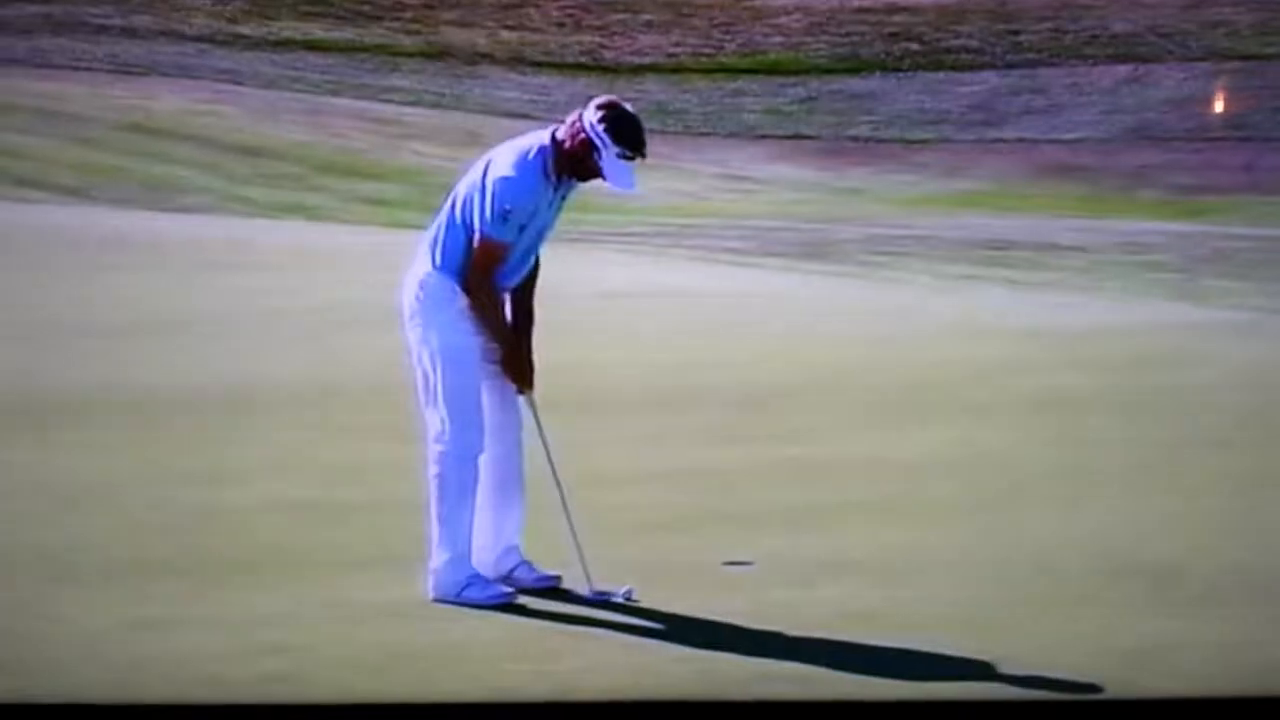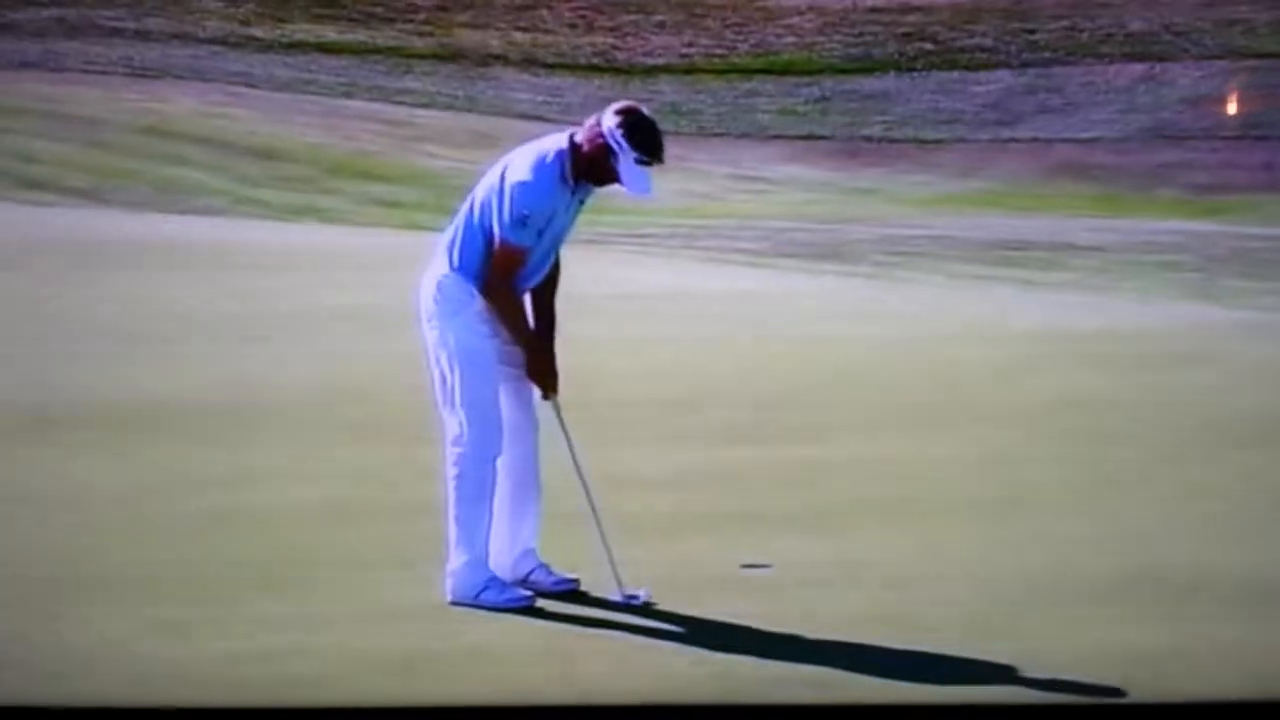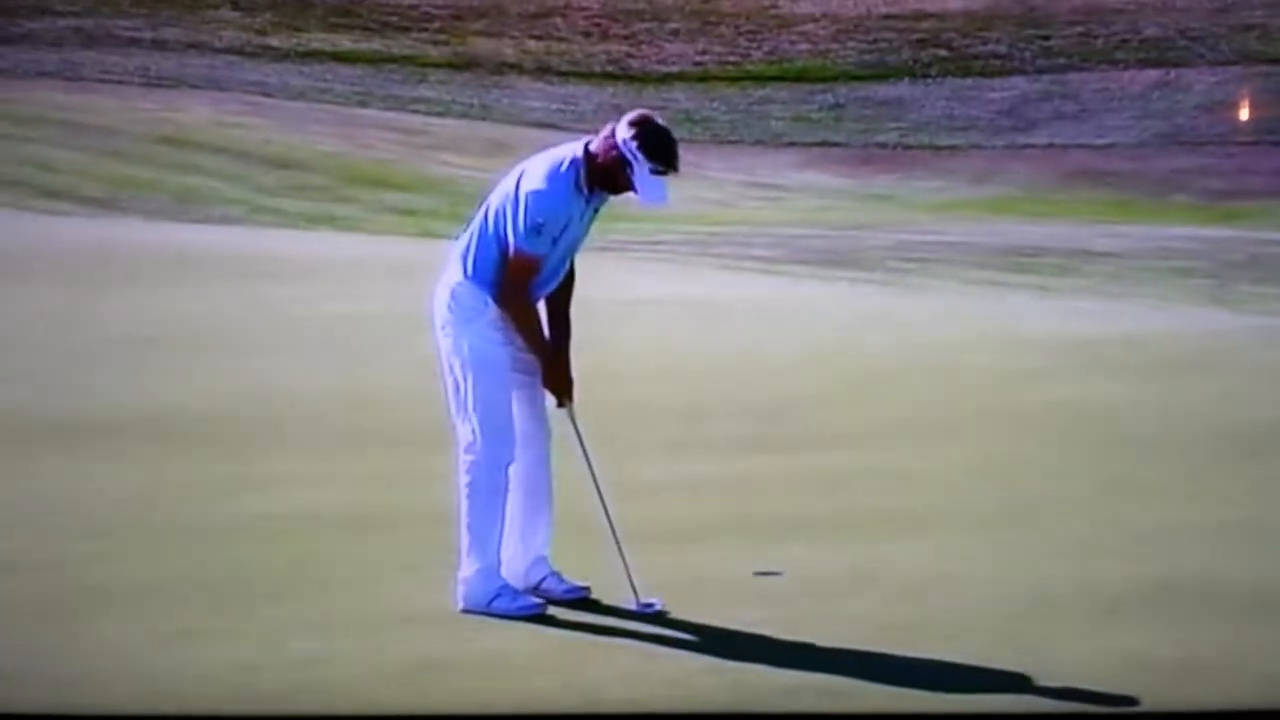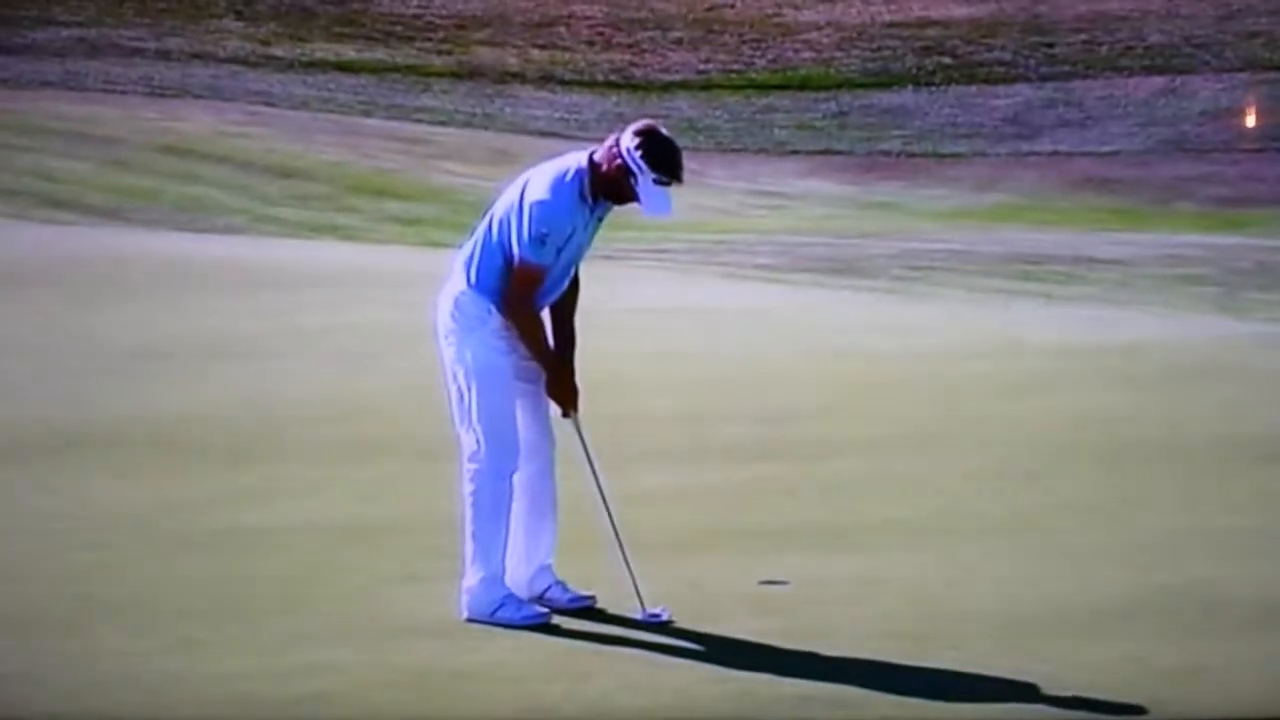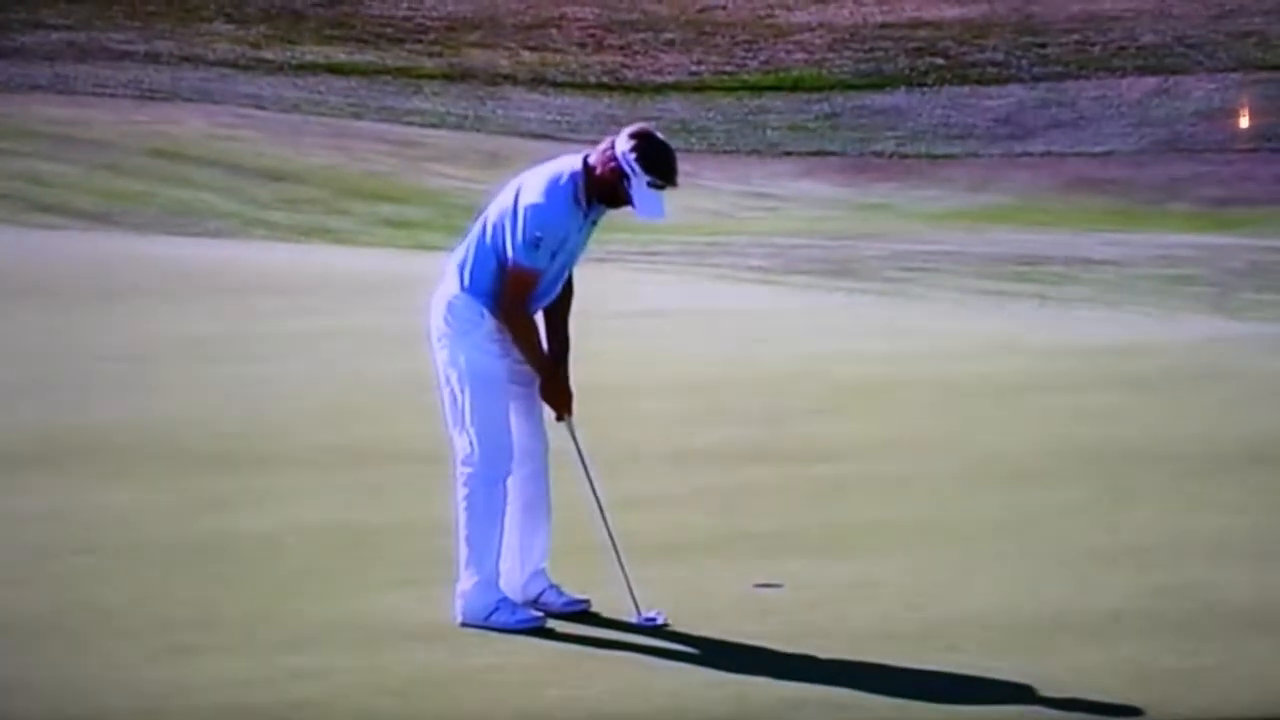
dt=0.3s
person 1, frame 1
left shoulder: (561, 171)
right shoulder: (516, 177)
right elbow: (478, 277)
left wrist: (523, 339)
right wrist: (510, 349)
left hip: (477, 298)
right hip: (444, 295)
left knee: (503, 432)
right knee: (460, 437)
left ankle: (498, 557)
right ankle: (451, 573)
person 1, frame 2
left shoulder: (578, 175)
right shoulder: (534, 181)
right elbow: (499, 281)
left wrist: (546, 343)
right wrist: (534, 352)
left hip: (494, 300)
right hip: (461, 297)
left knee: (520, 436)
right knee: (478, 439)
left ankle: (515, 561)
right ankle: (469, 575)
person 1, frame 3
left shoulder: (593, 182)
right shoulder: (548, 189)
right elbow: (514, 290)
left wrist: (562, 351)
right wrist: (550, 360)
left hip: (508, 308)
right hip: (475, 304)
left knee: (531, 442)
right knee: (491, 447)
left ankle: (527, 568)
right ankle: (480, 583)
person 1, frame 4
left shoulder: (597, 192)
right shoulder: (553, 199)
left elbow: (566, 275)
right elbow: (519, 299)
left wrist: (566, 360)
right wrist: (554, 370)
left hip: (510, 317)
right hip: (477, 314)
left knee: (535, 452)
right knee: (494, 456)
left ankle: (531, 578)
right ankle: (484, 592)
person 1, frame 5
left shoulder: (590, 194)
right shoulder: (547, 202)
left elbow: (560, 278)
right elbow: (513, 302)
left wrist: (560, 363)
right wrist: (549, 374)
left hip: (504, 320)
right hip: (470, 317)
left knee: (529, 455)
right knee: (488, 459)
left ankle: (526, 581)
right ankle: (479, 596)
